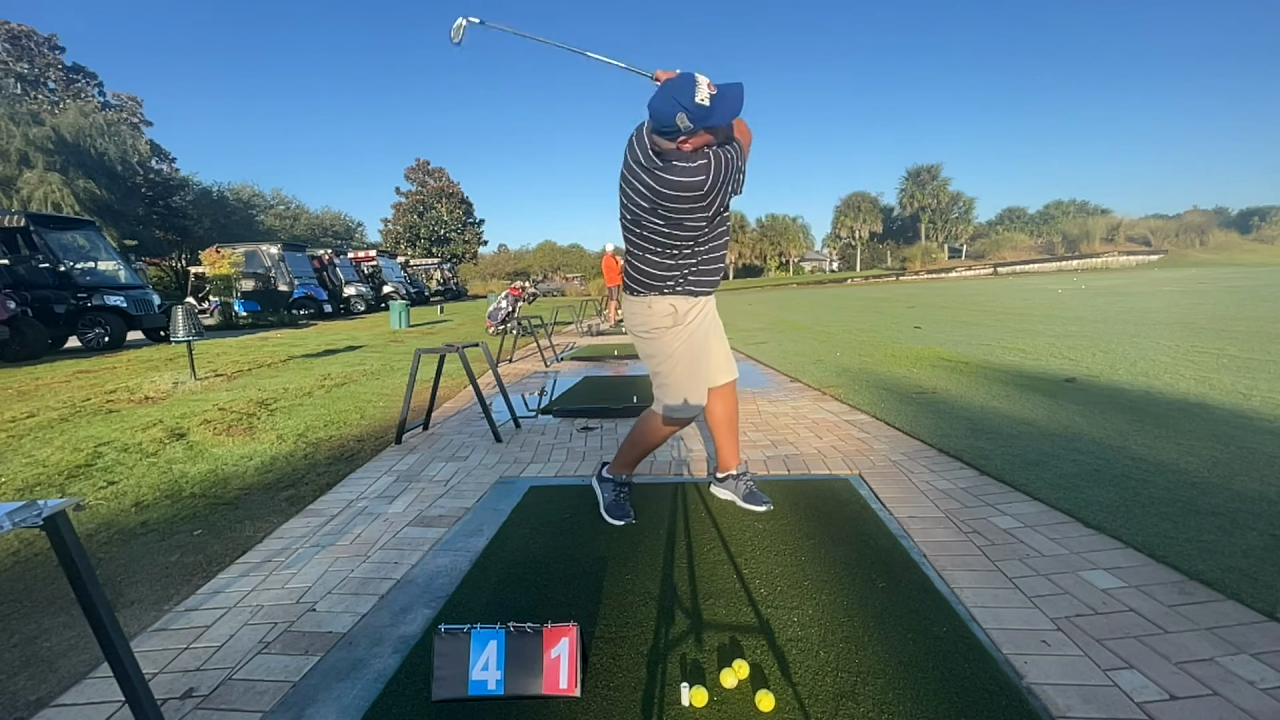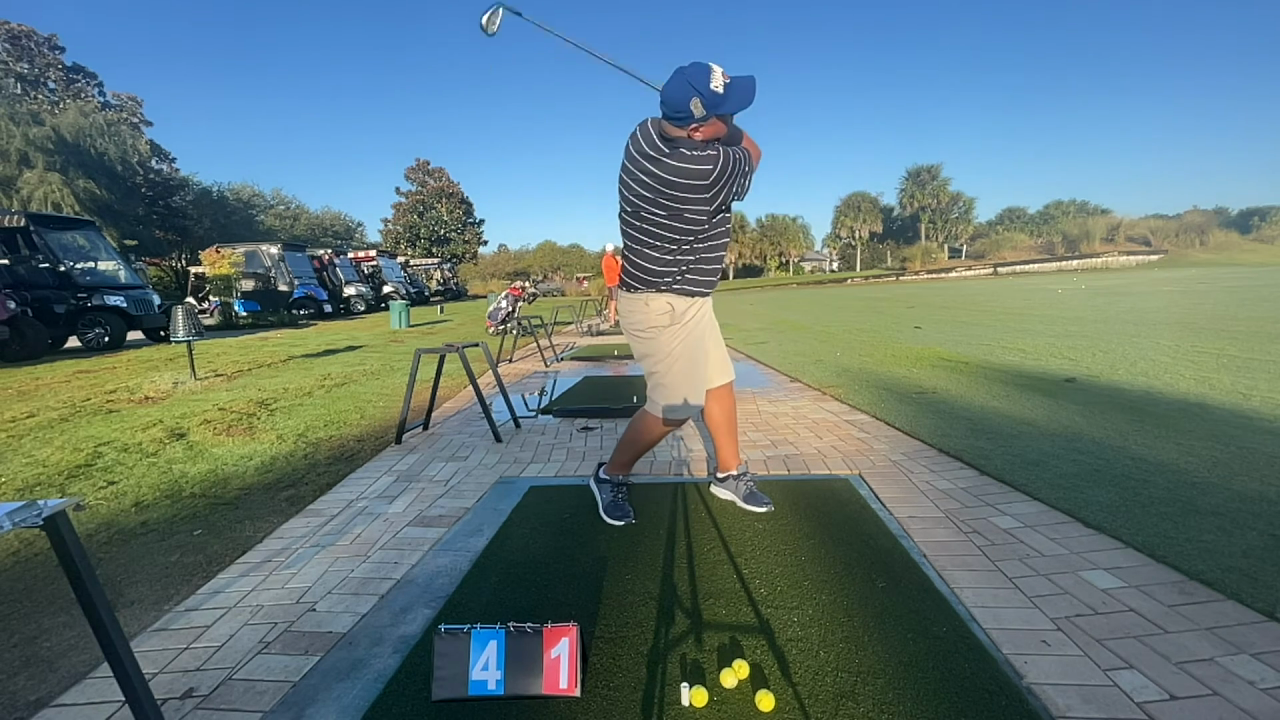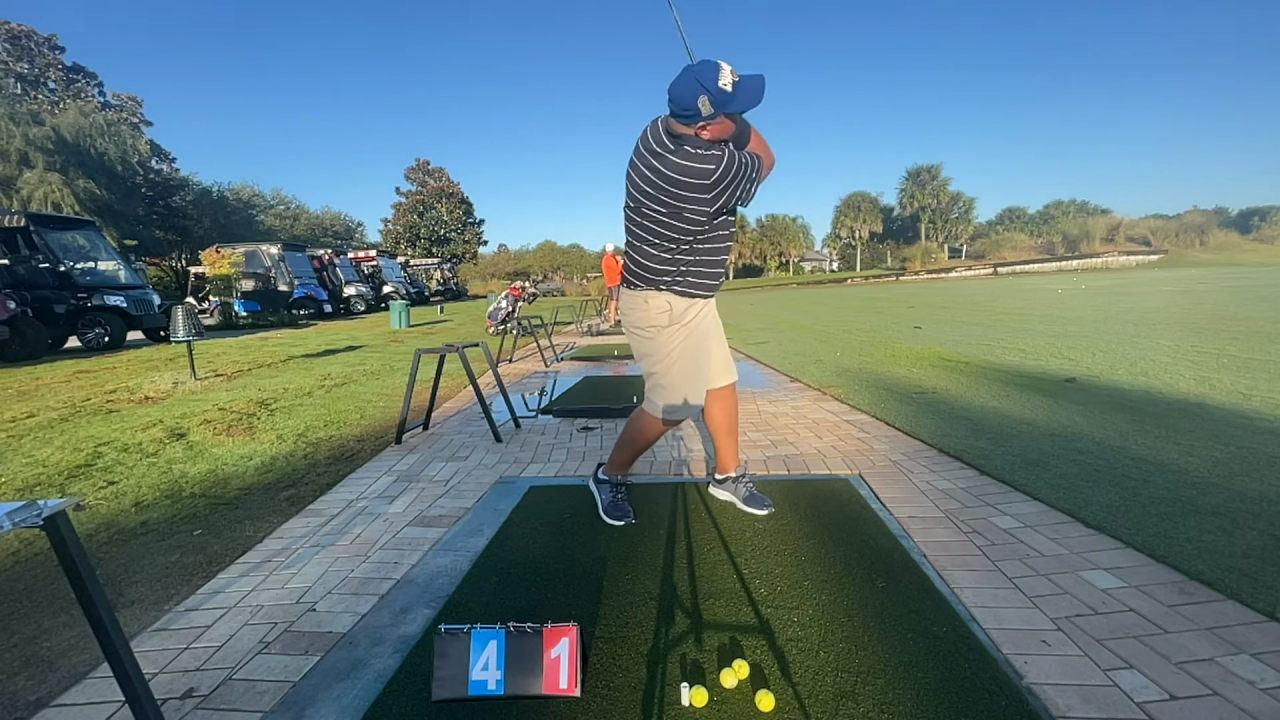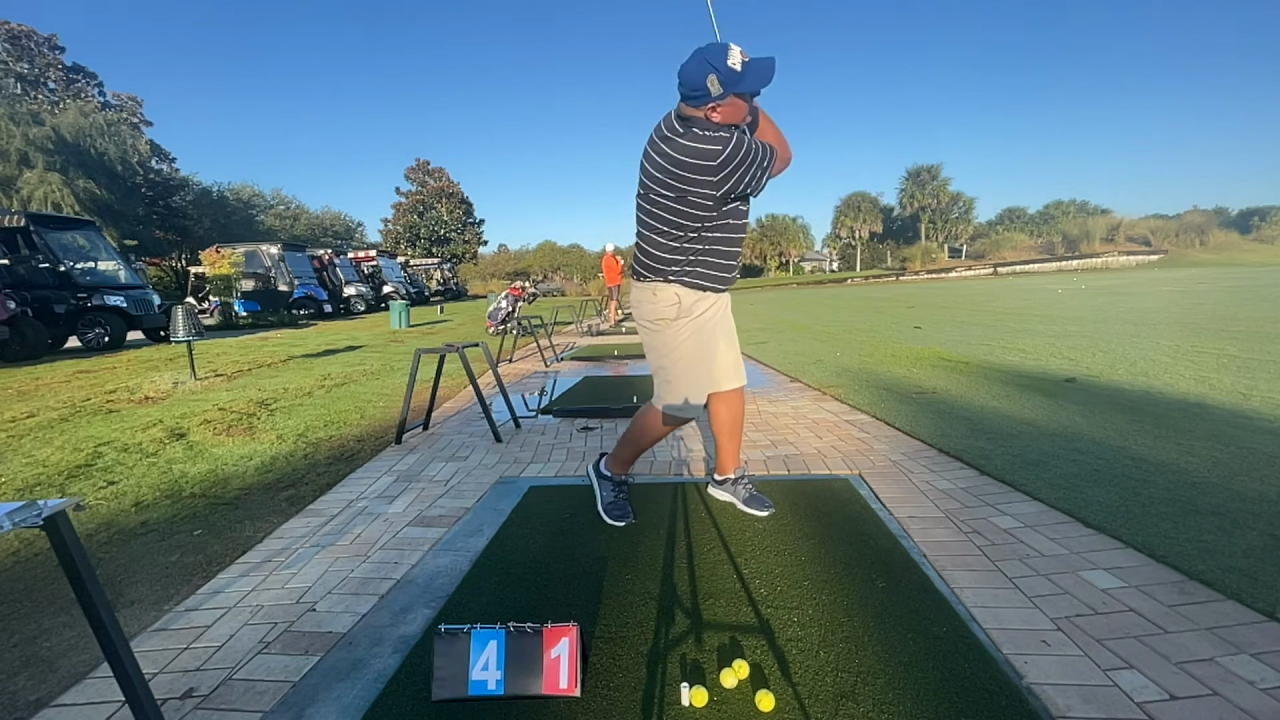
dt=0.2s
person 1, frame 1
left shoulder: (645, 136)
right shoulder: (701, 178)
left elbow: (727, 135)
right elbow: (742, 138)
left hip: (687, 299)
right hip: (666, 309)
left knee: (721, 381)
right knee: (678, 407)
left ankle: (729, 473)
right ankle: (613, 476)
person 1, frame 2
left shoulder: (647, 132)
right shoulder: (708, 171)
right elbow: (751, 153)
right wrist: (722, 122)
left hip: (684, 298)
right hip: (662, 306)
left knee: (718, 382)
right knee: (673, 406)
left ankle: (729, 473)
right ankle: (610, 476)
person 1, frame 3
left shoulder: (660, 131)
right shoulder: (710, 170)
right elbow: (764, 162)
left wrist: (728, 110)
right wrist: (734, 119)
left hip: (689, 299)
right hip: (663, 305)
left knee: (721, 383)
right knee: (671, 405)
left ankle: (728, 475)
right ankle: (609, 476)
person 1, frame 4
left shoulder: (683, 128)
right shoulder: (717, 151)
right elbow: (781, 156)
left wrist: (745, 102)
right wrist: (750, 105)
left hip: (703, 293)
right hip: (674, 297)
left knee: (729, 384)
right knee: (681, 402)
left ankle: (728, 477)
right ankle: (611, 468)
